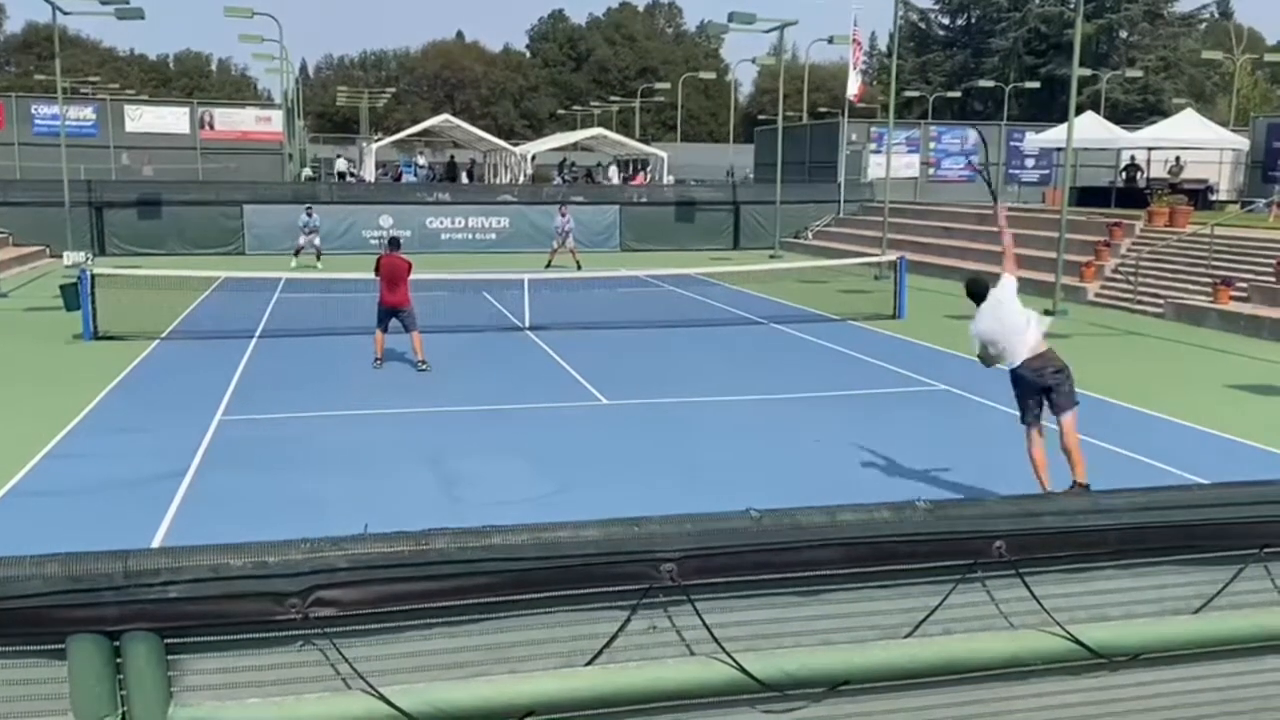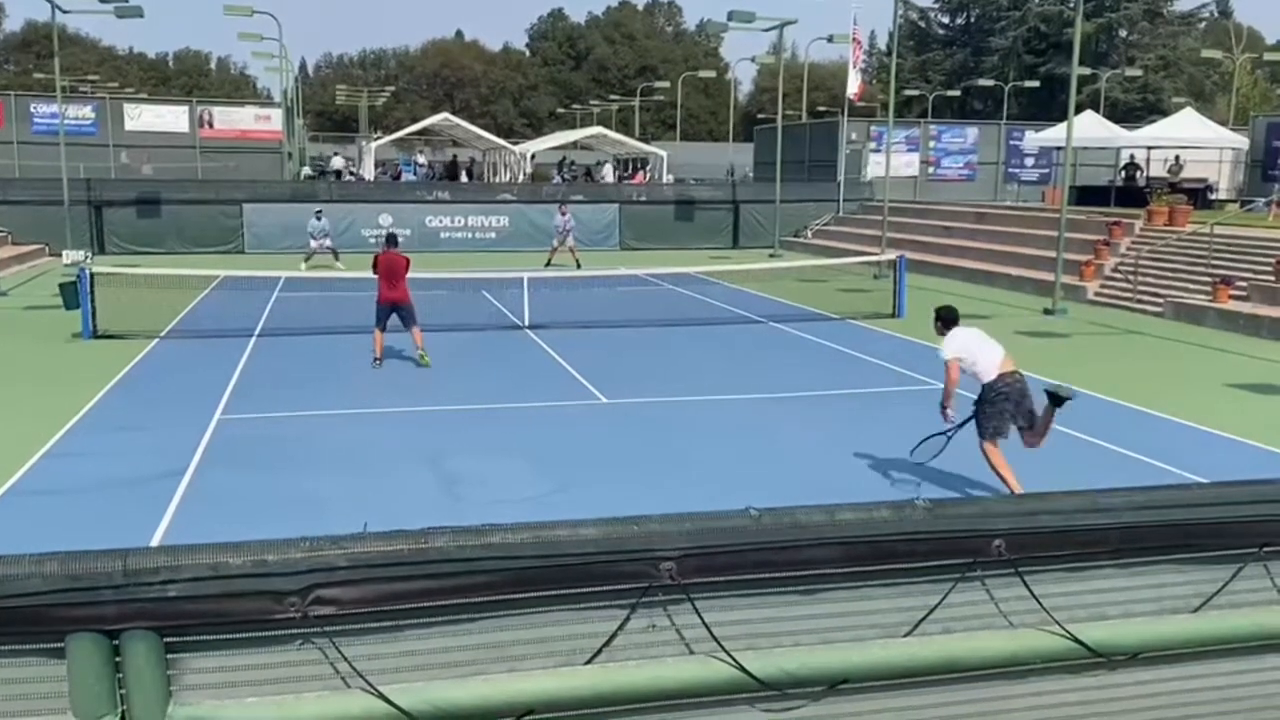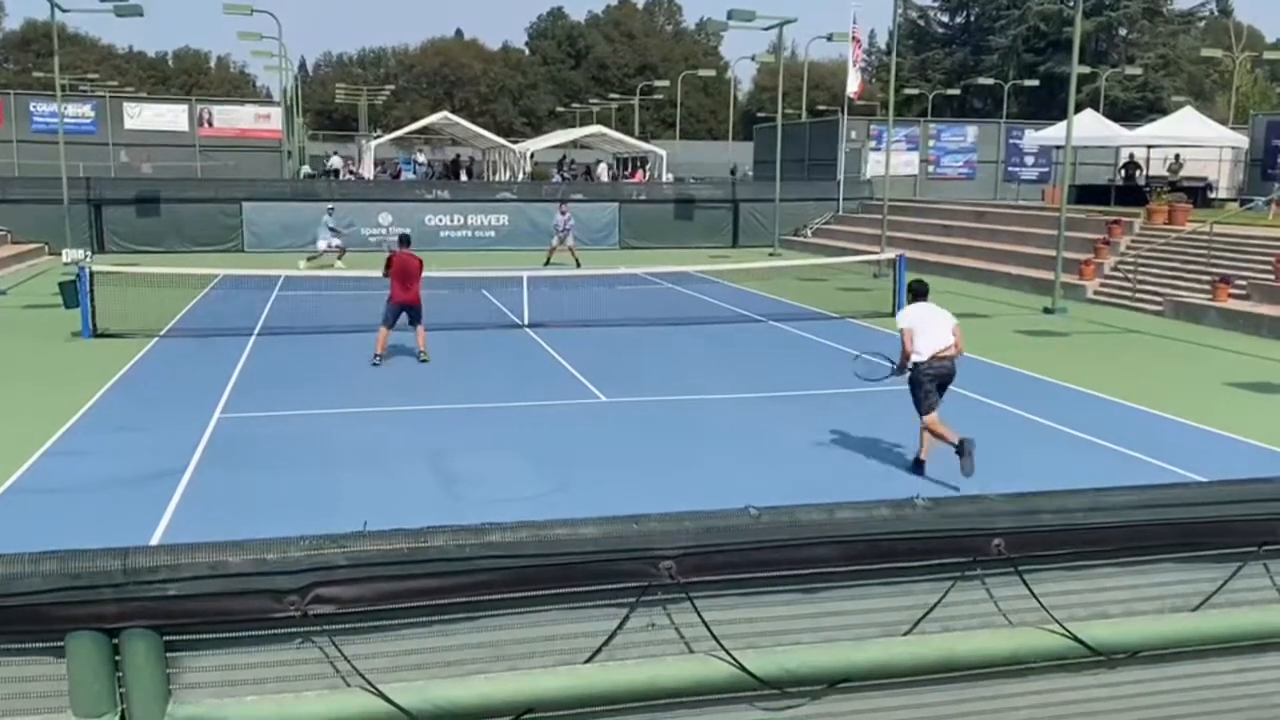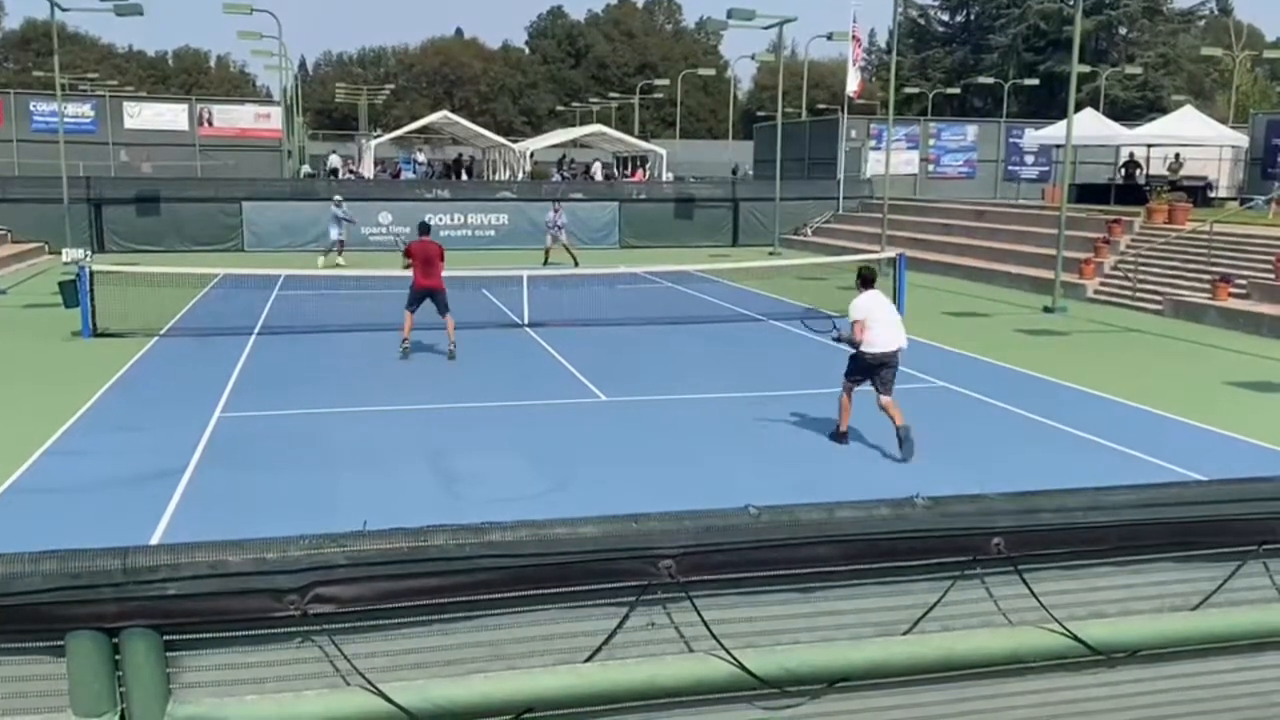
dt=0.3s
person 1, frame 1
left shoulder: (978, 326)
right shoulder: (1003, 295)
left elbow: (988, 362)
right elbow: (1009, 259)
right wrist: (1003, 227)
left hip: (1023, 375)
right hip: (1048, 364)
left knee: (1033, 434)
right knee: (1067, 427)
left ankle: (1046, 494)
right ankle: (1080, 486)
person 1, frame 2
left shoulder: (949, 344)
right shoulder: (973, 332)
left elbow: (953, 378)
left wrist: (945, 406)
left hip: (997, 388)
right hip: (1018, 380)
left knee: (988, 446)
right knee: (1033, 440)
left ankle: (1018, 494)
right ankle: (1052, 400)
person 1, frame 3
left shoulder: (905, 314)
right shoulder: (942, 312)
left elbow: (907, 347)
right elbow: (959, 347)
left wrist: (902, 365)
left hip: (924, 367)
right hip: (949, 365)
left knee: (929, 420)
right knee: (932, 413)
left ankle: (961, 445)
right ankle: (921, 460)
person 1, frame 4
left shoulder: (857, 303)
right shoulder: (885, 299)
left elbow: (857, 338)
left wrist: (843, 338)
left hip: (868, 354)
right hip: (891, 353)
left knee: (847, 387)
right knee: (885, 399)
left ankle: (841, 432)
right ankle: (901, 428)
